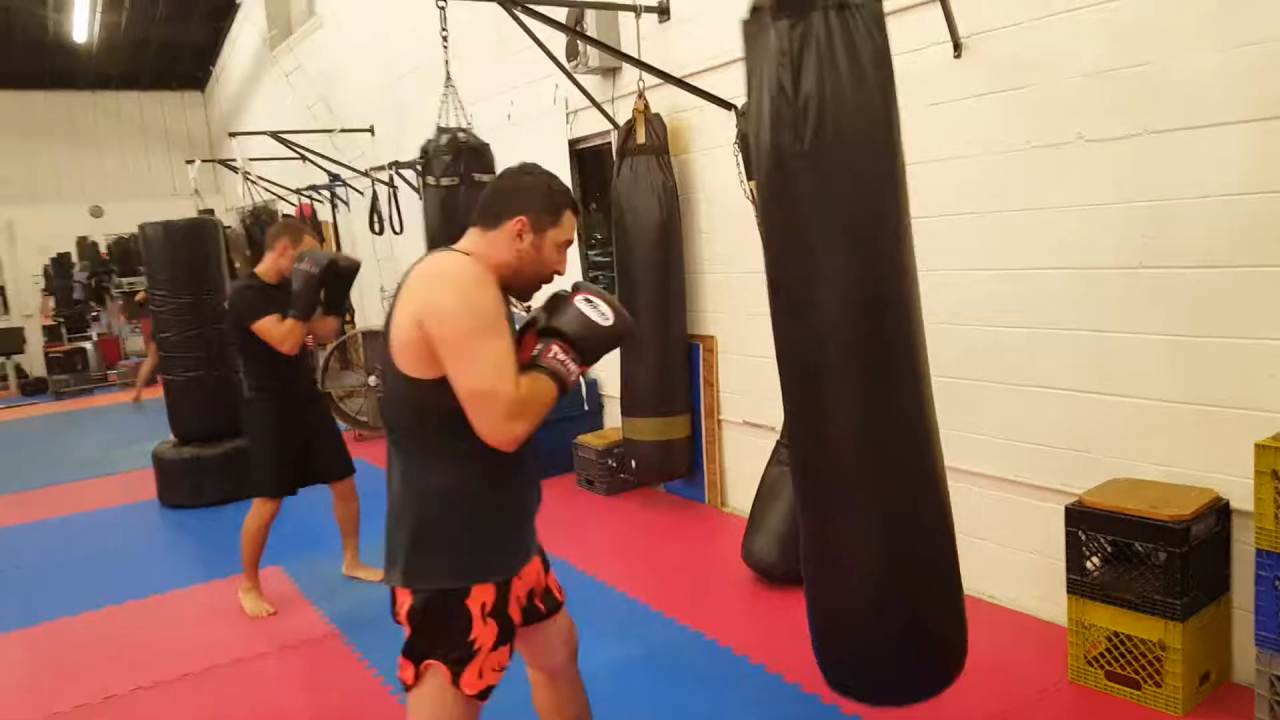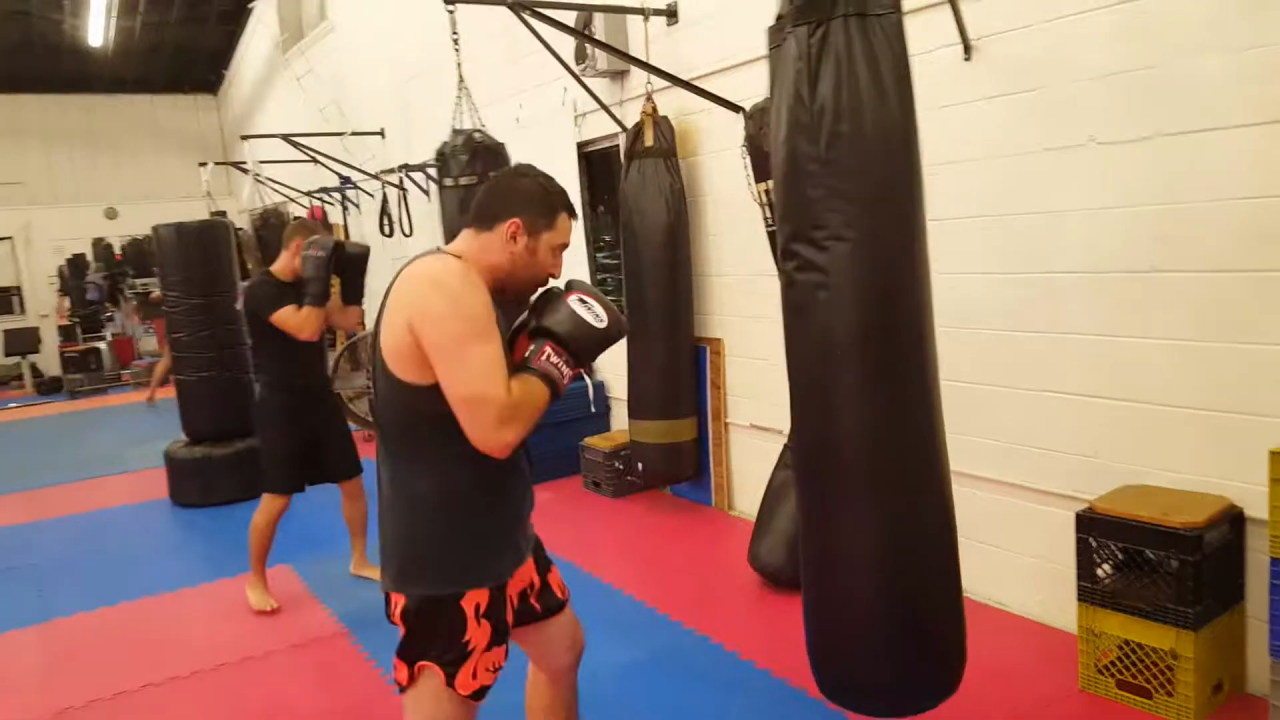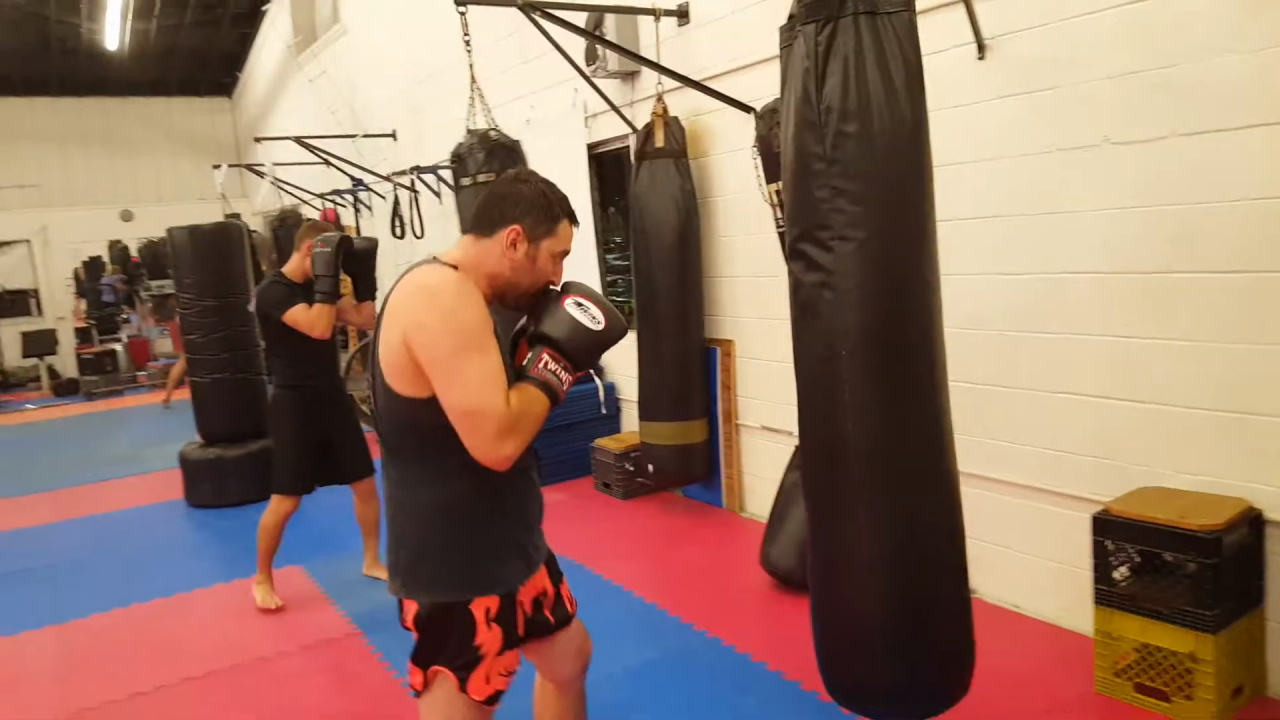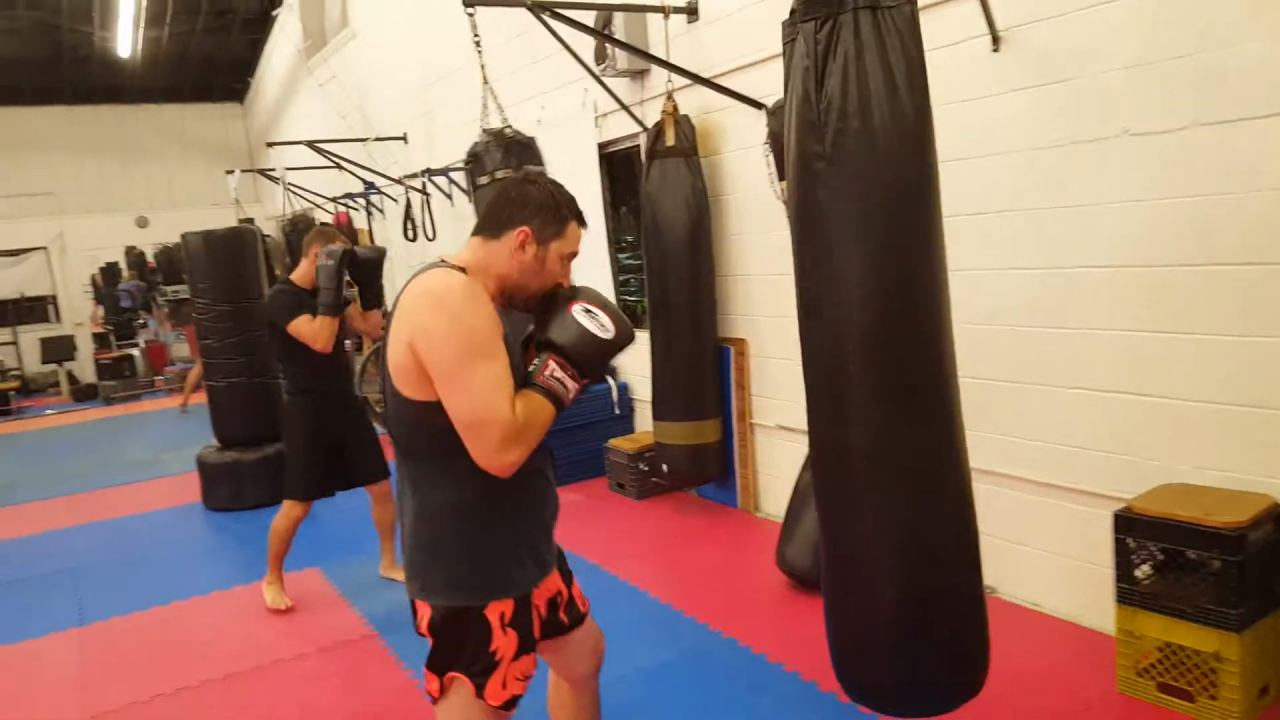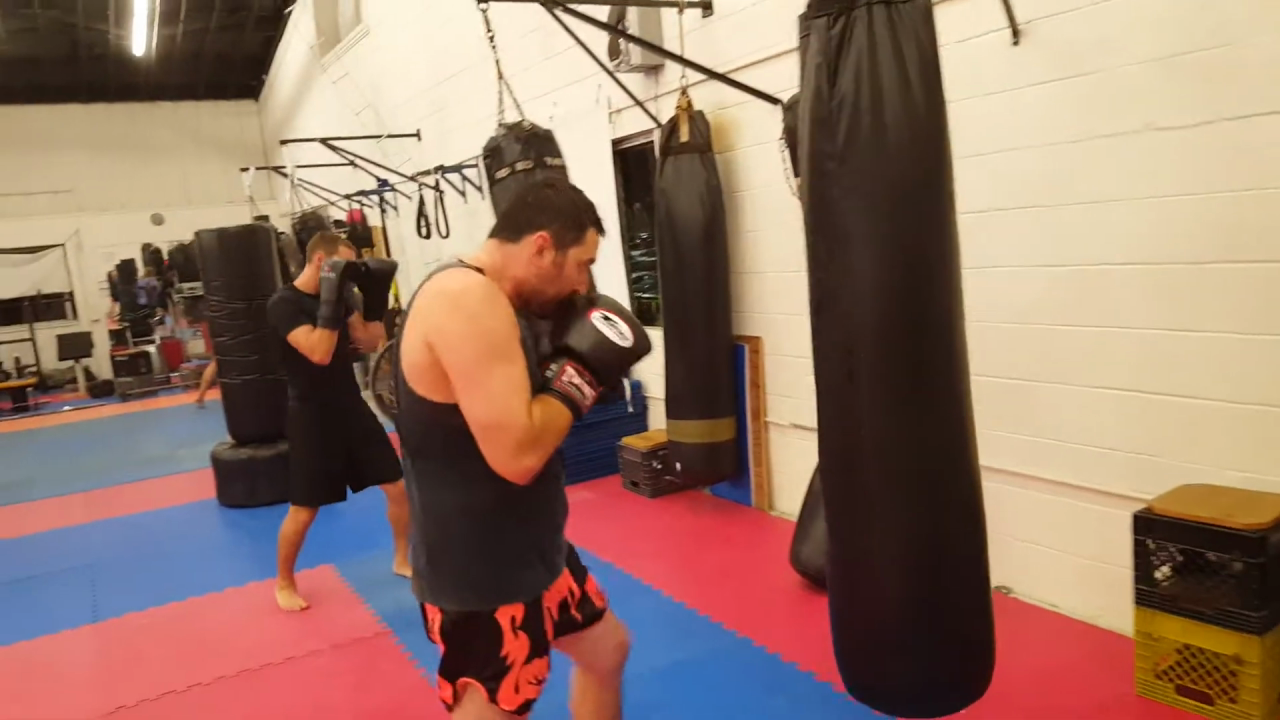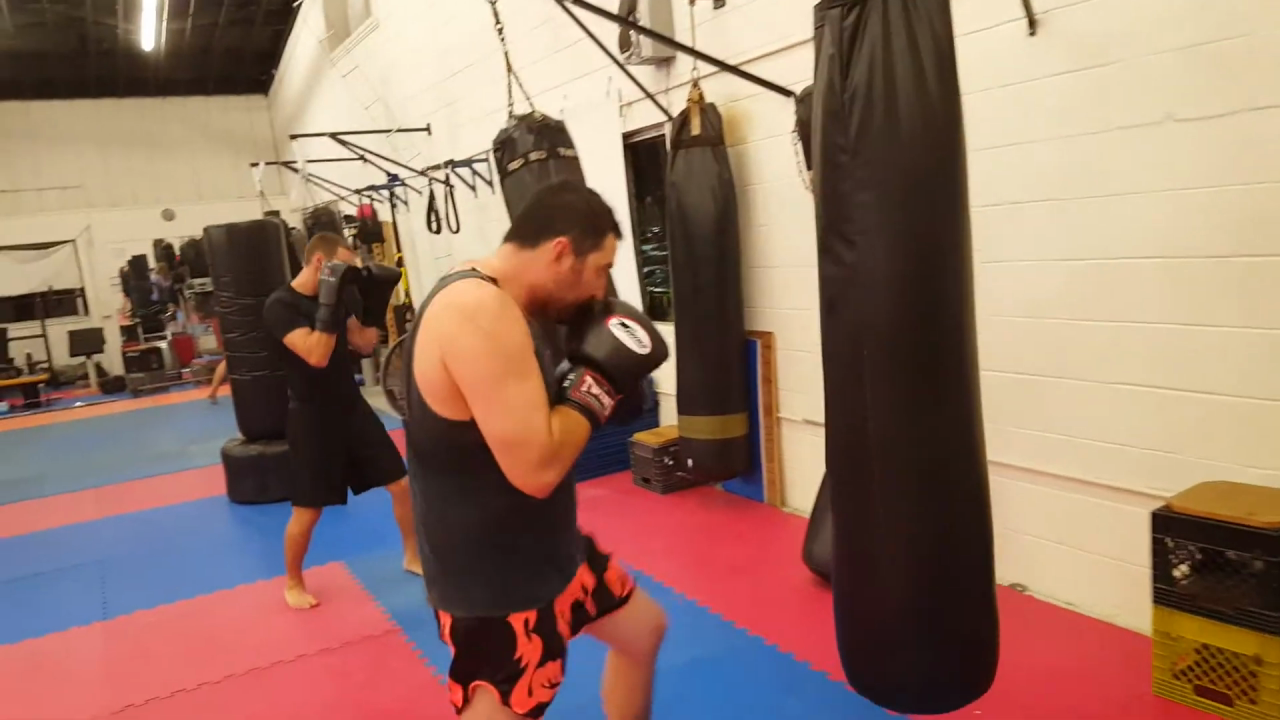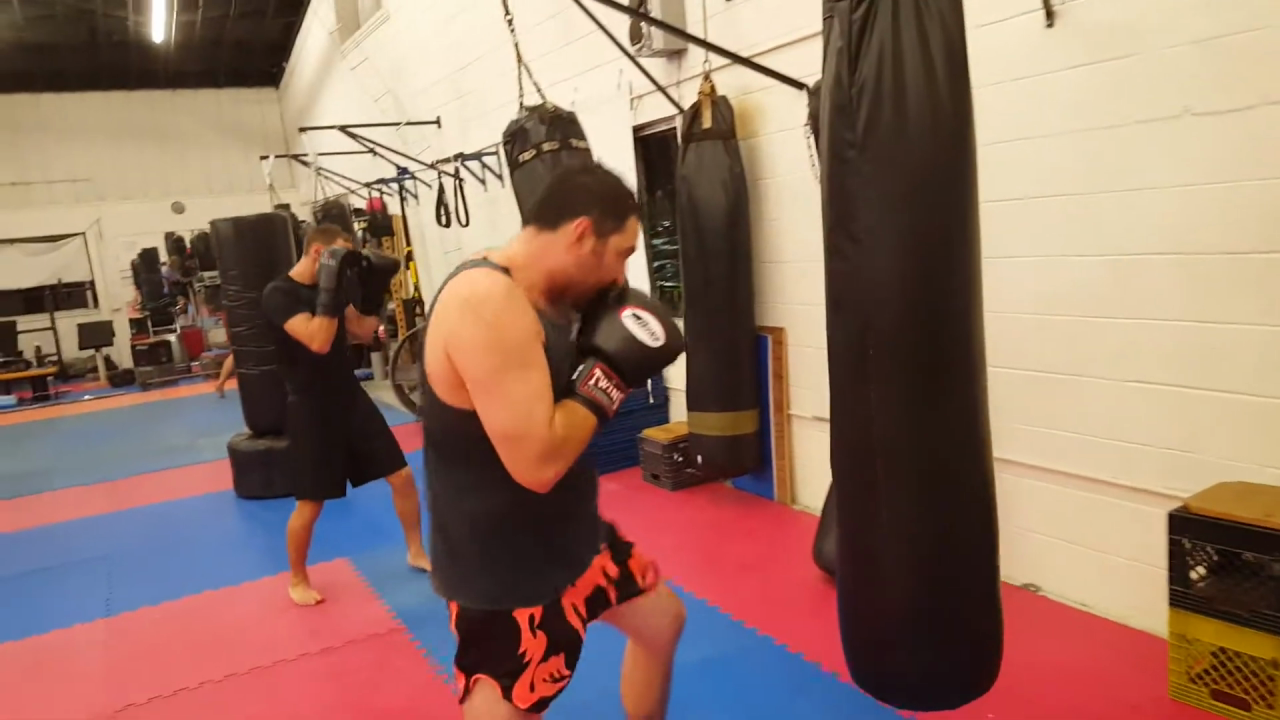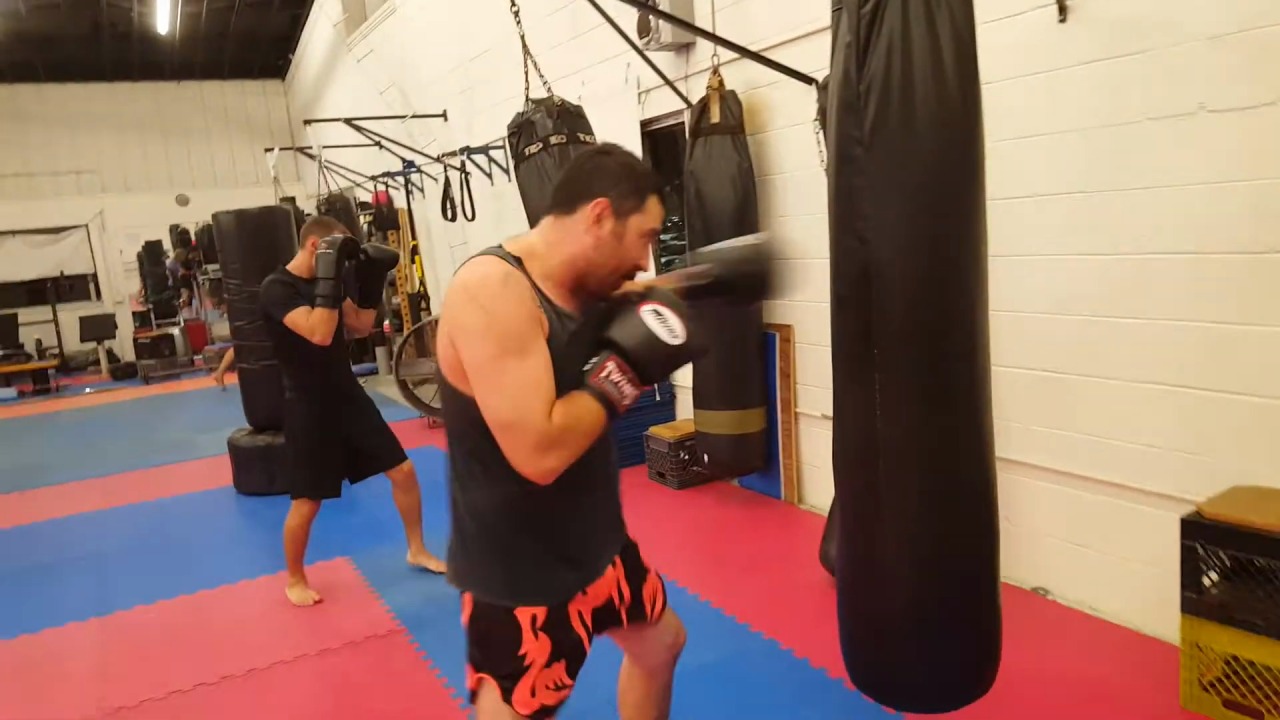
dt=0.1s
person 1, frame 1
left shoulder: (461, 282)
right shoulder: (457, 279)
right elbow: (504, 424)
left wrist: (537, 343)
right wrist: (566, 352)
left hip: (498, 532)
right hip: (453, 553)
left knee: (556, 647)
person 1, frame 2
left shoulder: (457, 283)
right shoulder: (445, 283)
right elbow: (496, 430)
left wrist: (532, 343)
right wrist: (557, 353)
left hip: (494, 534)
right hip: (447, 555)
left knee: (561, 646)
person 1, frame 3
left shoulder: (458, 293)
right shoulder: (441, 293)
right elbow: (496, 442)
left wrist: (539, 346)
right wrist: (557, 358)
left hip: (506, 543)
right hip: (457, 567)
left knee: (568, 657)
person 1, frame 4
left shoulder: (468, 295)
right shoulder: (448, 297)
right elbow: (500, 448)
left wrist: (548, 351)
right wrist: (563, 365)
left hip: (520, 545)
right hip: (473, 569)
left knee: (582, 655)
person 1, frame 5
left shoulder: (484, 296)
right shoulder: (465, 300)
right elbow: (517, 455)
left wrist: (566, 356)
right wrist: (581, 373)
left hip: (530, 547)
right hip: (481, 574)
left knee: (605, 650)
person 1, frame 6
left shoulder: (501, 303)
right shoulder: (477, 312)
right elbow: (535, 467)
left wrist: (585, 364)
right wrist: (598, 380)
left hip: (545, 549)
right hip: (495, 575)
left knee: (643, 630)
person 1, frame 7
left shoulder: (539, 290)
right shoulder: (486, 302)
right elbow: (538, 461)
right wrist: (610, 371)
left hip: (572, 536)
right hip: (507, 570)
left knee: (660, 618)
person 1, frame 8
left shoulder: (571, 280)
right shoulder: (491, 289)
right elbow: (540, 452)
right wrist: (625, 365)
left hip: (592, 539)
right hip: (520, 567)
left knee: (661, 643)
person 2, frame 1
left shoulder: (295, 284)
right shoulder: (246, 293)
left elbow: (327, 331)
right elbow: (288, 344)
left wrist: (337, 290)
right wrist: (304, 292)
left hip: (307, 399)
right hip: (269, 406)
left knee: (345, 484)
right knee: (267, 502)
left ankle: (352, 561)
right ankle: (249, 587)
person 2, frame 2
left shoulder: (305, 282)
right shoulder: (261, 290)
left elbow: (350, 322)
right elbow: (307, 330)
left wrist: (352, 278)
right wrist: (318, 278)
left hip: (321, 397)
right hip: (282, 404)
left knee: (353, 483)
right knee: (276, 499)
left ankle: (359, 560)
right ankle: (256, 581)
person 2, frame 3
left shoulder: (320, 282)
right shoulder: (274, 290)
left elbow: (366, 320)
right elbow: (320, 329)
left wrist: (362, 273)
right wrist: (325, 273)
left hip: (333, 398)
right hip: (295, 404)
left knee: (366, 485)
right knee: (286, 500)
left ankle: (372, 562)
right ankle: (262, 579)
person 2, frame 4
left shoulder: (328, 290)
right shoulder: (282, 298)
left elbow: (373, 328)
right elbow: (322, 342)
left wrist: (370, 281)
right wrist: (329, 286)
left hip: (345, 403)
right hip: (307, 409)
left knee: (381, 487)
right knee: (297, 505)
left ankle: (389, 563)
right ankle: (273, 579)
person 2, frame 5
left shoulder: (337, 295)
right shoulder: (284, 304)
left elbow: (371, 340)
right elbow: (320, 354)
left wrist: (375, 295)
right wrist: (331, 298)
left hip: (351, 407)
right hip: (312, 416)
left knee: (397, 486)
right knee: (304, 510)
left ankle: (403, 560)
right ankle: (284, 583)
person 2, frame 6
left shoulder: (337, 297)
right shoulder: (281, 305)
left elbow: (365, 343)
right elbow: (317, 356)
right wrist: (329, 301)
left hip: (352, 408)
right hip: (312, 417)
left knee: (401, 484)
right knee: (308, 510)
left ankle: (413, 557)
right ankle: (292, 582)
person 2, frame 7
left shoulder: (327, 284)
right shoulder: (279, 295)
left elbow: (362, 333)
right elbow: (318, 342)
left wrist: (372, 289)
right wrist: (330, 285)
left hip: (351, 398)
right hip: (312, 410)
left knee: (402, 476)
right knee: (310, 504)
left ankle: (416, 553)
right ankle: (297, 579)
person 2, frame 8
left shoulder: (326, 279)
right shoulder: (276, 289)
left elbow: (359, 326)
right elbow: (320, 335)
left wrist: (371, 282)
right wrist: (329, 277)
left hip: (348, 395)
right hip: (309, 407)
left knee: (403, 471)
right knee: (307, 503)
left ankle: (417, 550)
right ankle: (295, 578)
